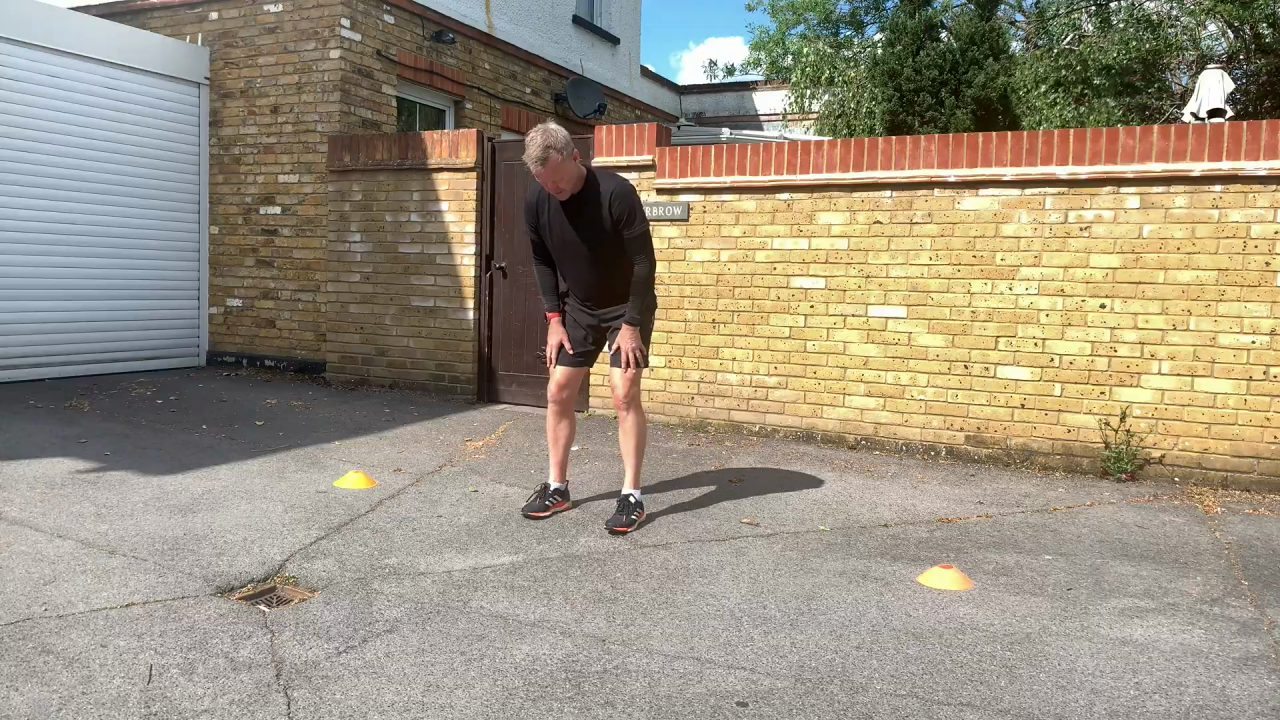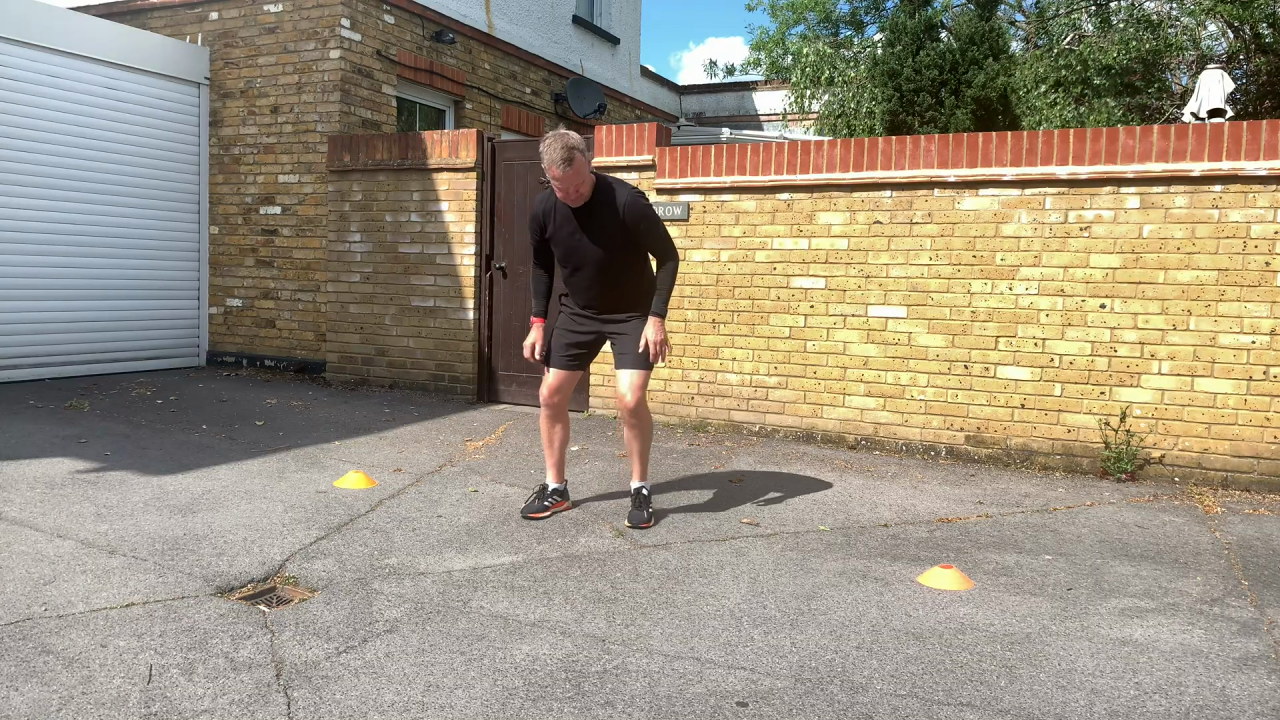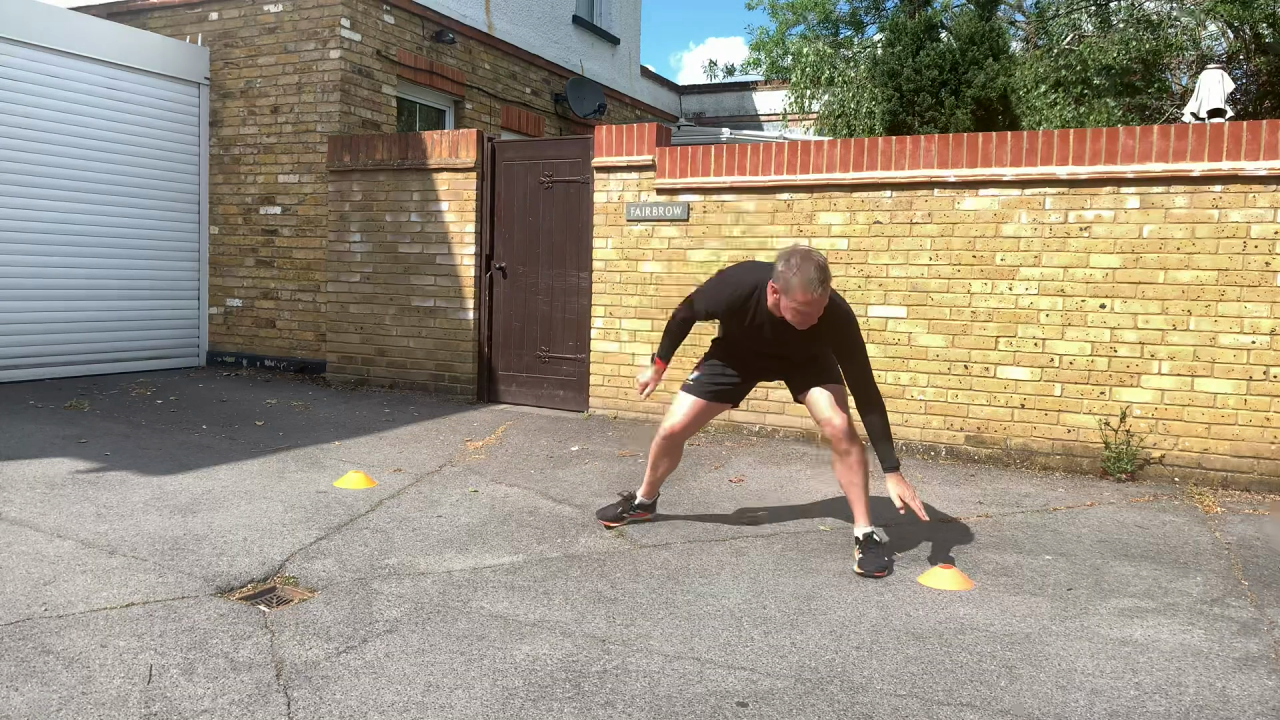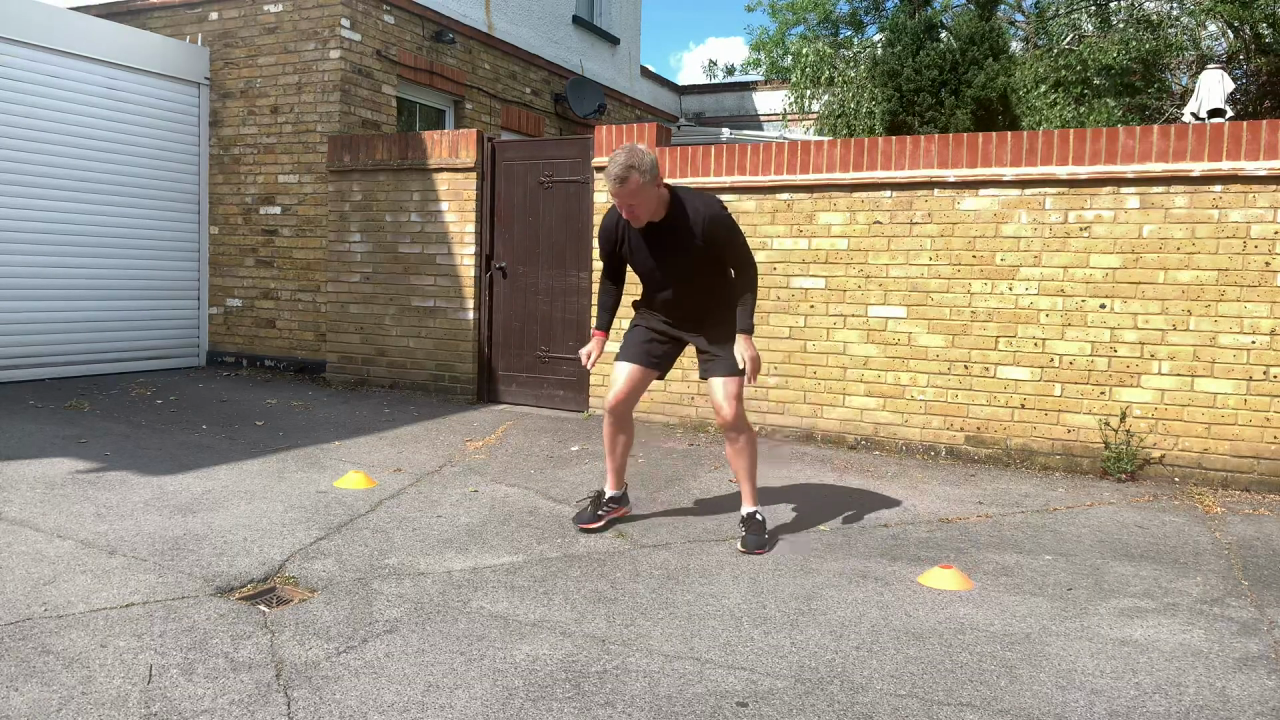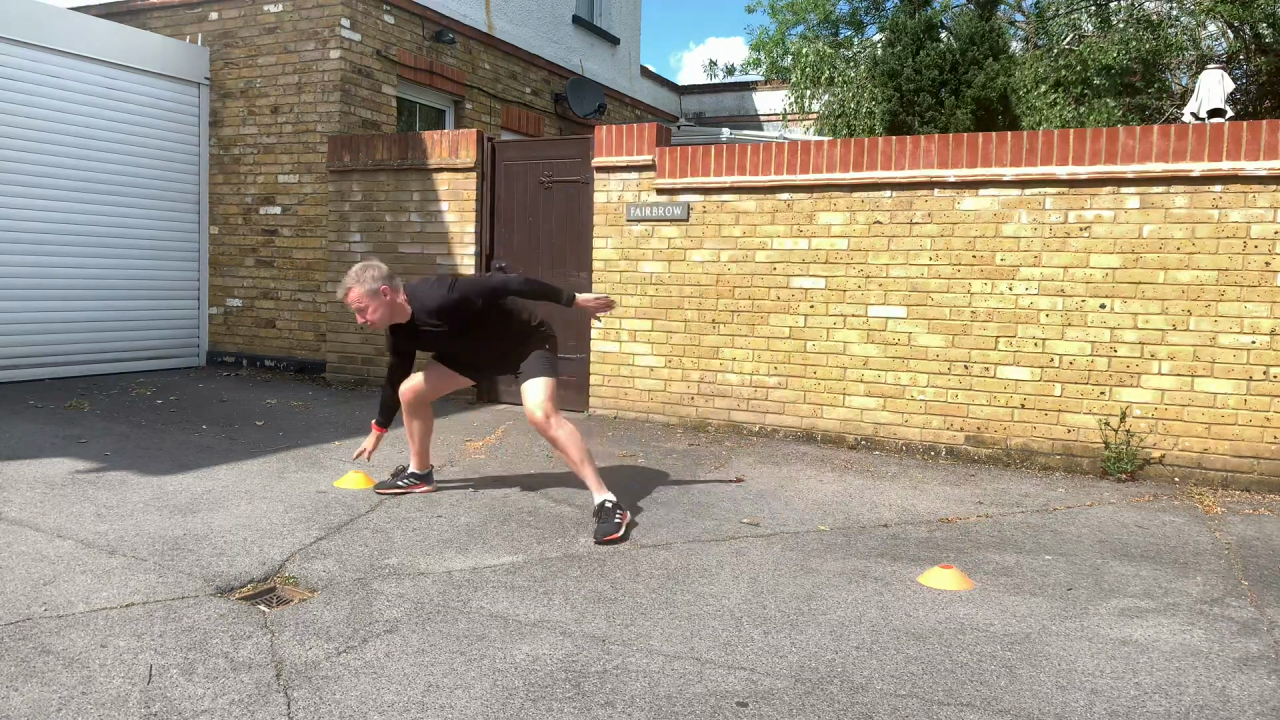
dt=0.7s
person 1, frame 1
left shoulder: (617, 193)
right shoulder: (536, 202)
left elbow: (644, 262)
right elbow: (542, 261)
left wrist: (632, 325)
right wrist: (554, 318)
left hip: (626, 307)
right hip: (578, 308)
left knee: (624, 394)
right knee: (558, 393)
left ankle: (632, 496)
right ankle: (557, 487)
person 1, frame 2
left shoulder: (627, 202)
right shoulder: (542, 211)
left elbow: (666, 258)
right elbow: (540, 265)
left wrist: (657, 318)
right wrist: (537, 322)
left hip: (633, 314)
right hip: (577, 313)
left knee: (631, 399)
right knee: (551, 396)
left ankle: (640, 490)
right ankle: (554, 488)
person 1, frame 3
left shoulder: (836, 317)
right shoulder: (735, 289)
left elbow: (865, 392)
right elbow: (686, 313)
left wrist: (892, 473)
right wrist: (658, 365)
left hip: (804, 362)
right hip: (737, 357)
left knee: (839, 427)
right knee: (672, 429)
left ankle: (866, 535)
right ankle: (643, 501)
person 1, frame 4
left shoulder: (706, 213)
right shoulder: (614, 225)
left elbow: (744, 268)
right elbow: (610, 279)
left wrist: (744, 333)
right wrist: (599, 334)
left hip: (714, 318)
right hip: (656, 318)
left knee: (729, 415)
right knee: (616, 403)
left ankle: (751, 513)
right ankle: (613, 496)
person 1, frame 5
left shoulder: (439, 297)
right shoulder: (399, 330)
left elbow: (512, 283)
right elbow: (395, 377)
left wrist: (574, 301)
right wrist: (378, 431)
left hip: (527, 344)
right hip: (477, 353)
left knee: (541, 414)
right knee: (411, 391)
left ankle: (606, 502)
right ankle: (420, 472)
